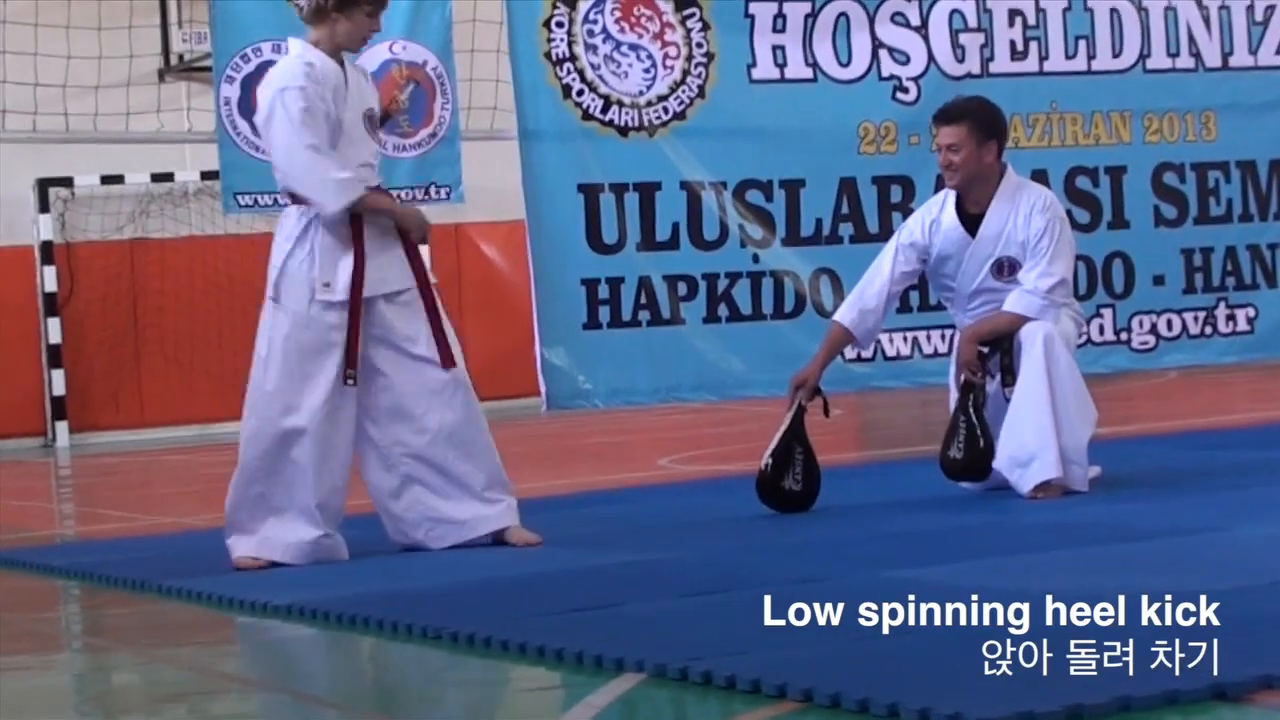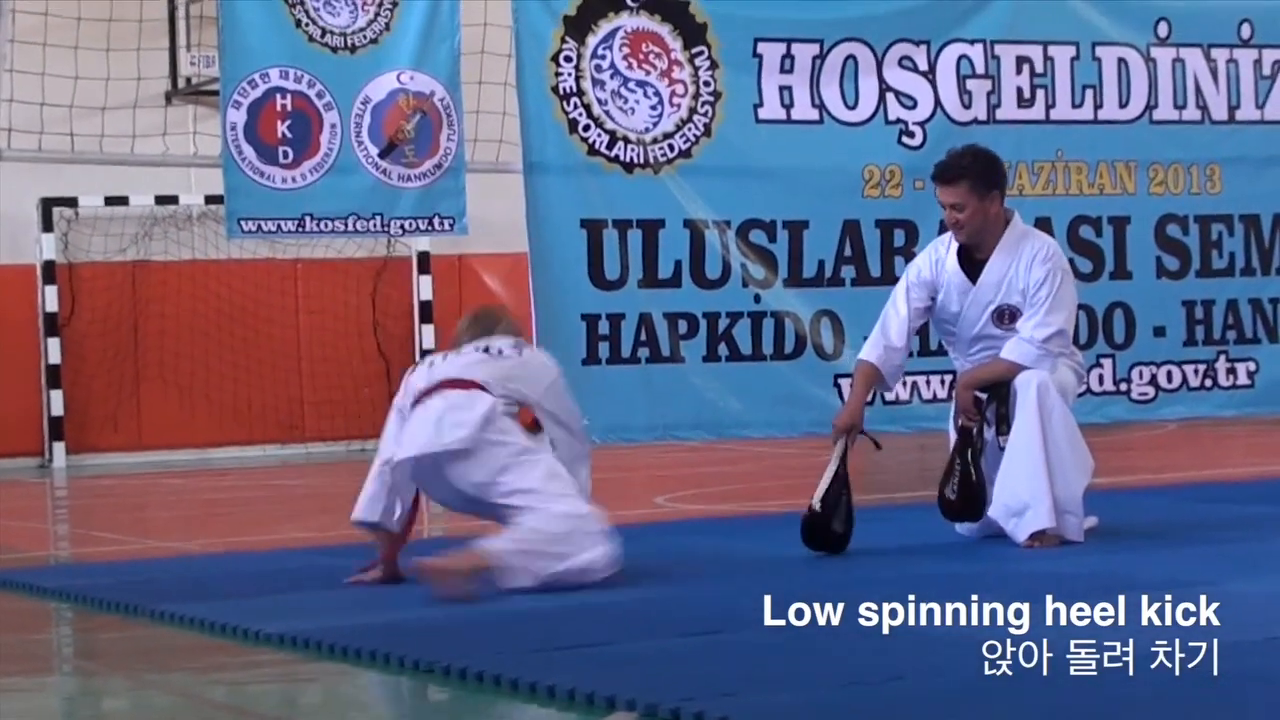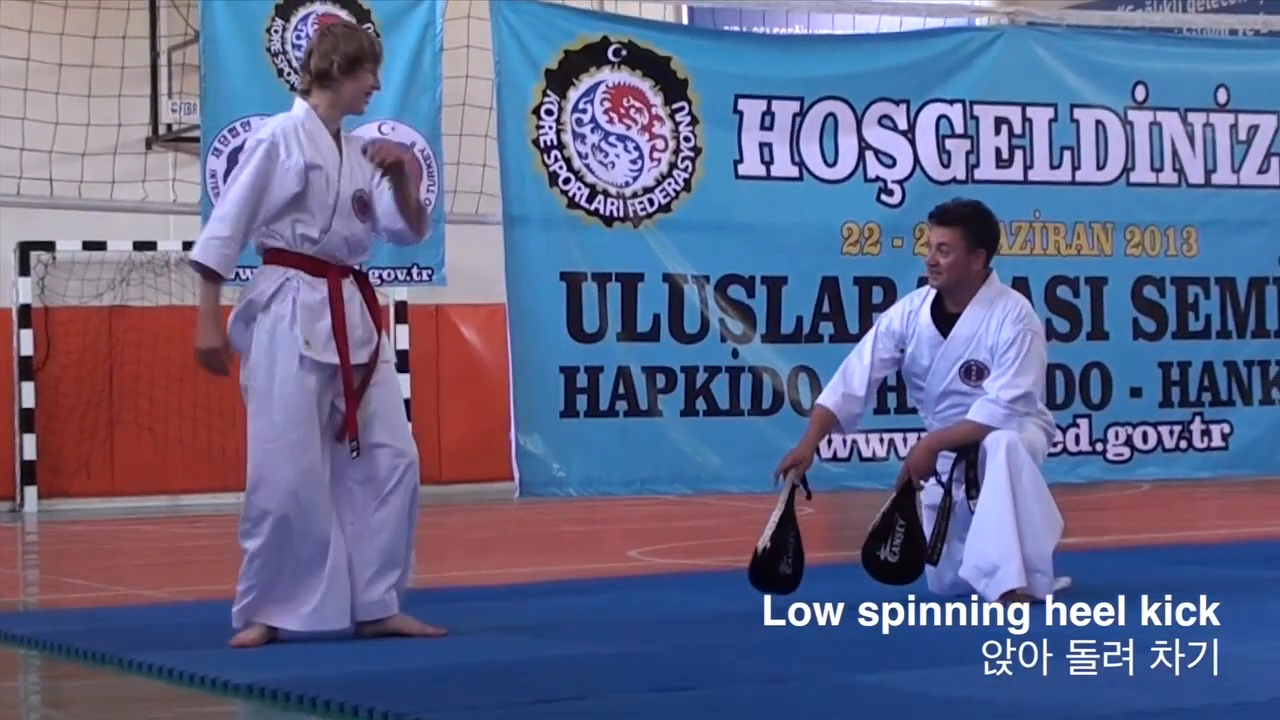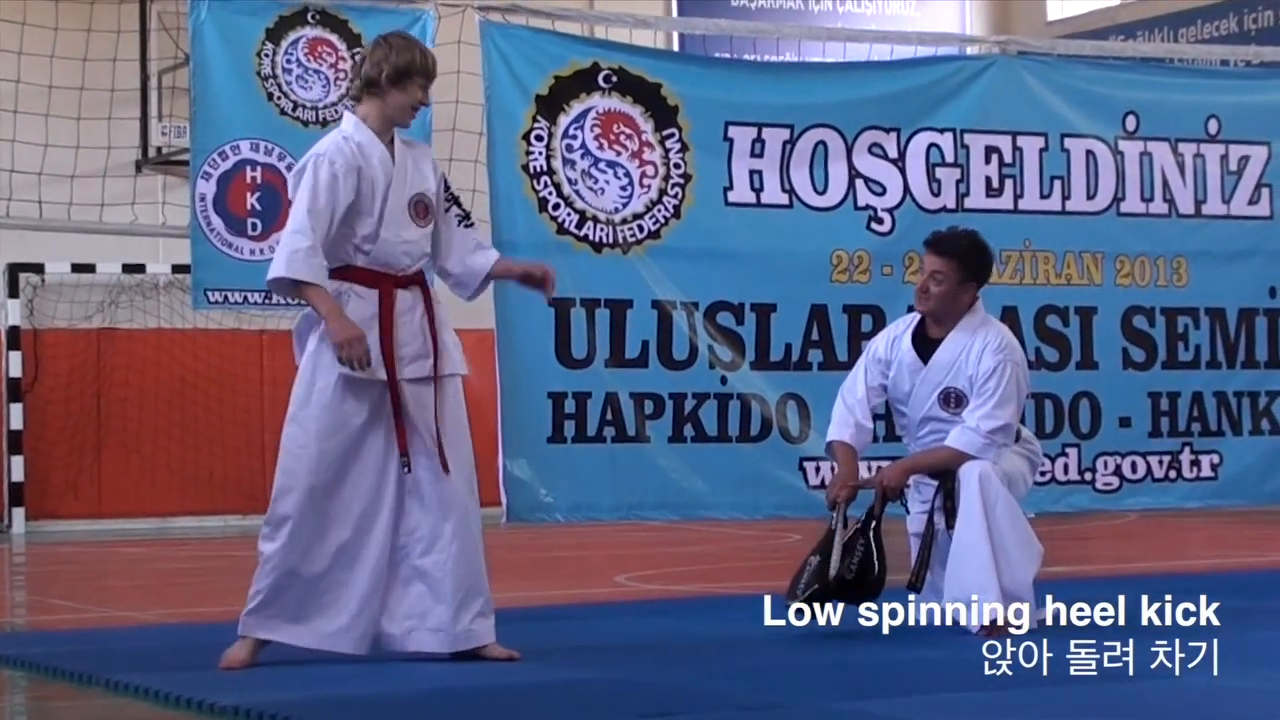
dt=1s
person 1, frame 1
left shoulder: (356, 76)
right shoulder: (291, 81)
right elbow: (317, 176)
right wrist: (384, 210)
left hip: (379, 247)
right hip: (318, 253)
left knee: (429, 378)
right knee: (295, 399)
left ankle: (478, 517)
right ankle: (275, 537)
person 1, frame 2
left shoulder: (420, 372)
right shoulder: (532, 358)
left elbow: (389, 461)
right elbow: (572, 432)
left hip: (424, 445)
right hip: (474, 431)
right knee: (573, 529)
person 1, frame 3
left shoulder: (353, 152)
right shoulder: (278, 138)
left elbow: (408, 228)
right elbow: (225, 231)
left wrist: (399, 182)
right wrist: (210, 319)
left hip: (349, 313)
right hip: (288, 312)
left knee: (388, 460)
right knee: (289, 473)
left ankle: (373, 604)
right ankle: (268, 610)
person 1, frame 4
left shoulder: (421, 160)
right shoulder: (337, 156)
left elbow: (451, 244)
right elbow: (300, 248)
left wrist: (513, 269)
right wrist: (335, 318)
left hip: (417, 329)
right hip: (352, 328)
left knee: (443, 483)
right knee: (313, 485)
left ankle: (457, 626)
right ankle: (263, 627)
person 2, frame 1
left shoulder: (1037, 206)
right shoulder: (931, 218)
left elbow: (1043, 296)
right elbow: (873, 292)
left wrist: (973, 334)
right wrist: (819, 363)
left hip: (1040, 324)
right hip: (977, 343)
left knee: (1038, 338)
left ankle: (1052, 468)
person 2, frame 2
left shoulder: (1040, 254)
right shoulder: (935, 259)
left elbow: (1041, 347)
right elbow: (889, 334)
left wrist: (969, 379)
right wrist: (856, 402)
left hip: (1041, 375)
right hip: (974, 393)
left knee: (1032, 386)
right knee: (975, 523)
left ankle: (1048, 517)
person 2, frame 3
left shoulder: (1015, 315)
right shoulder: (909, 312)
left elbow: (1008, 406)
right elbow: (855, 376)
left wrist: (929, 444)
right wrist: (812, 440)
left hip: (1010, 433)
right hip: (944, 450)
left knee: (1000, 447)
right knee: (947, 582)
left ankle: (1020, 578)
person 2, frame 4
left shoulder: (995, 347)
right shoulder: (894, 339)
left elbow: (984, 437)
right elbow: (852, 405)
left wrist: (906, 466)
right wrist: (847, 468)
left hip: (997, 460)
right hip: (930, 480)
left knee: (975, 476)
right knee: (938, 608)
left ankle: (1001, 604)
